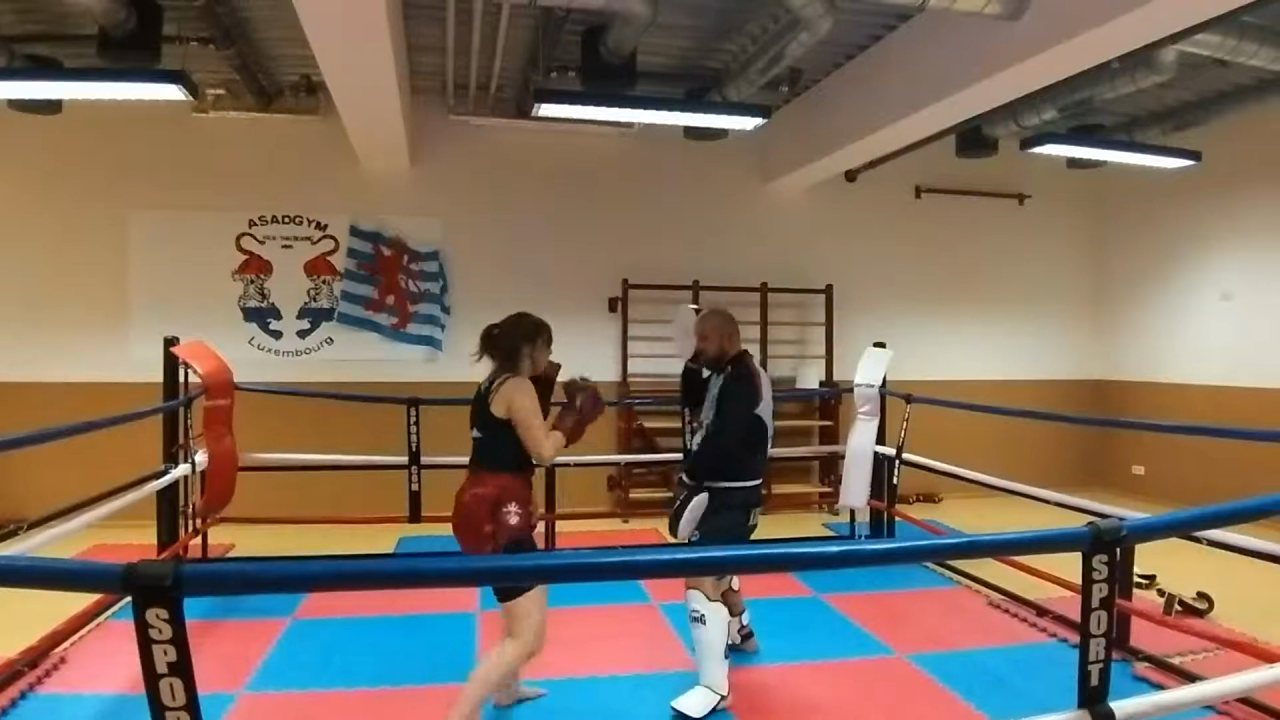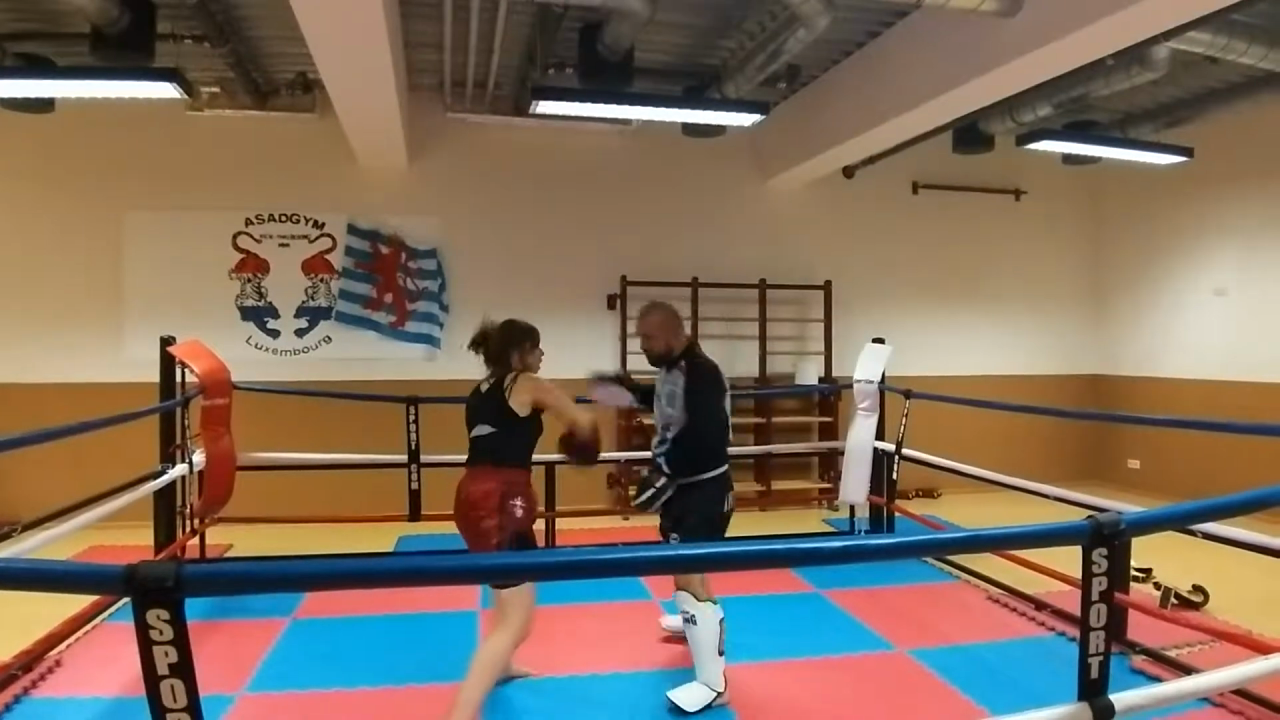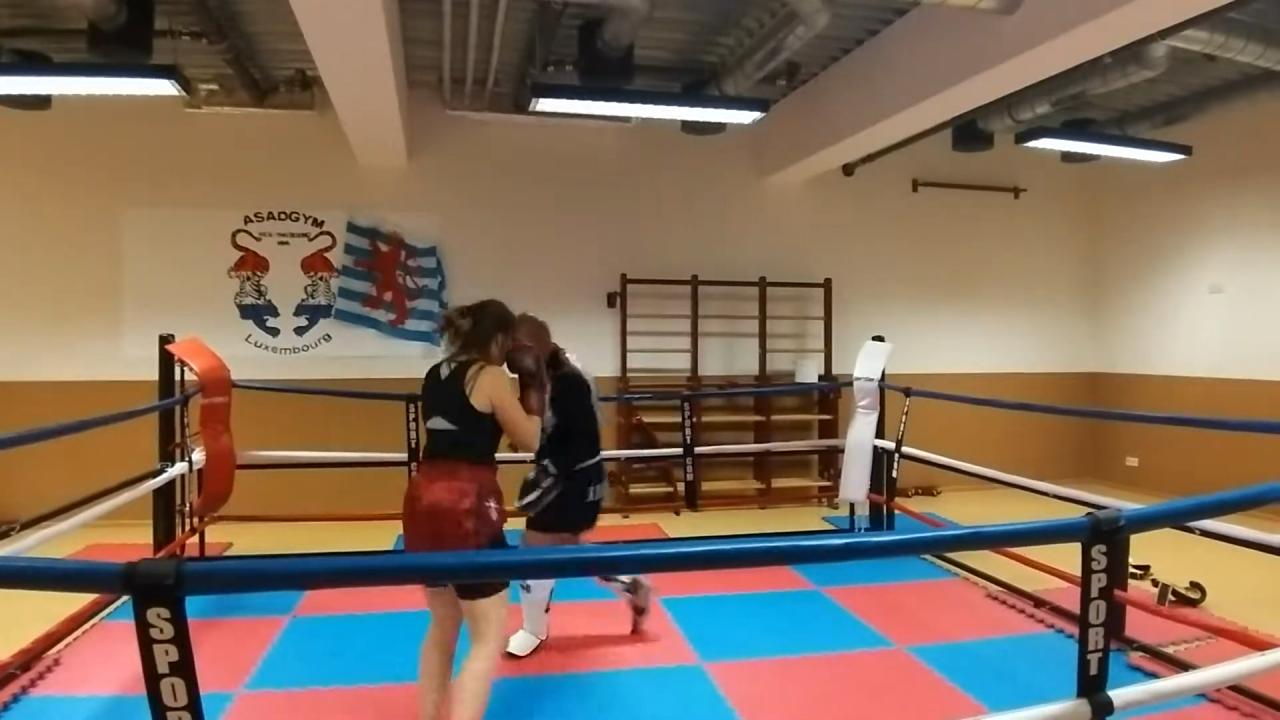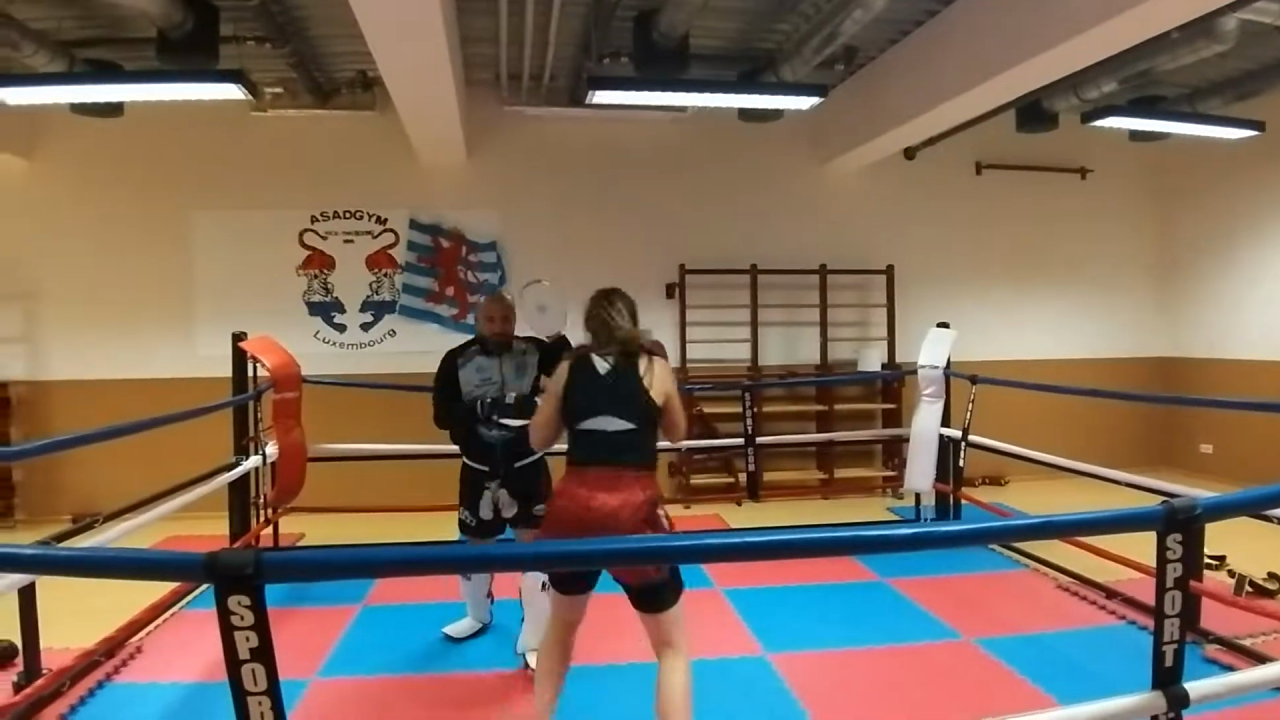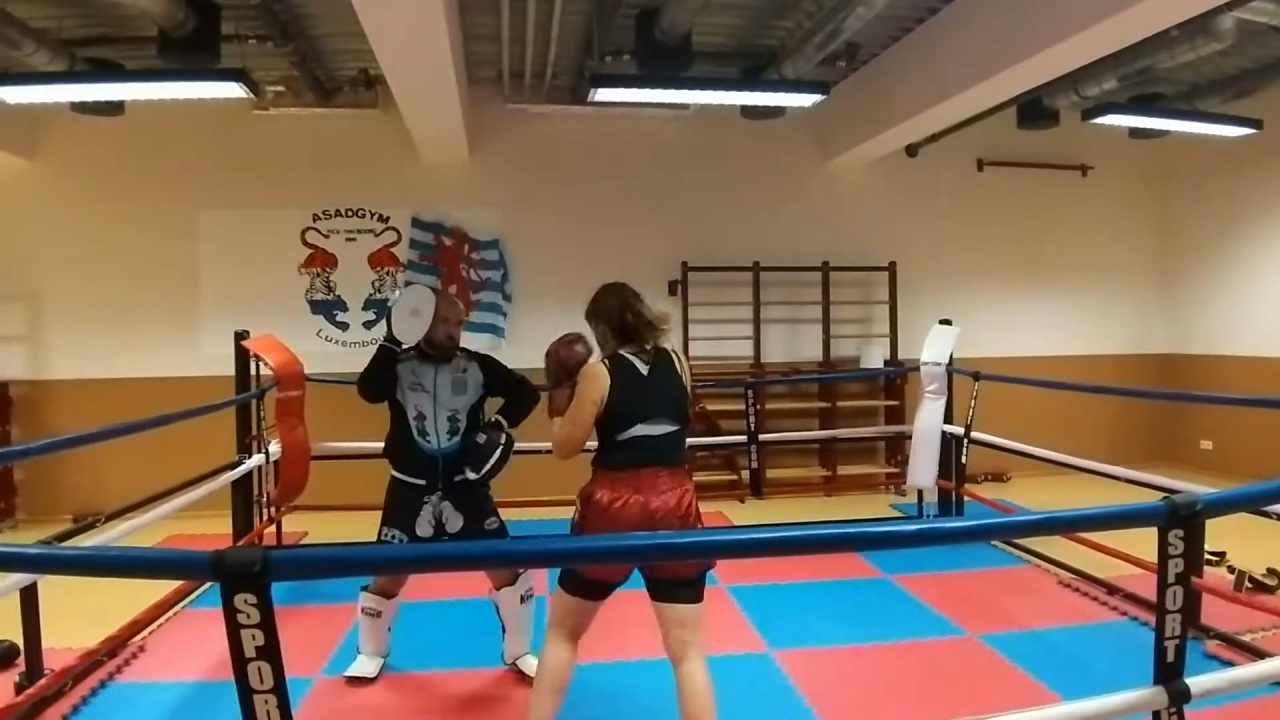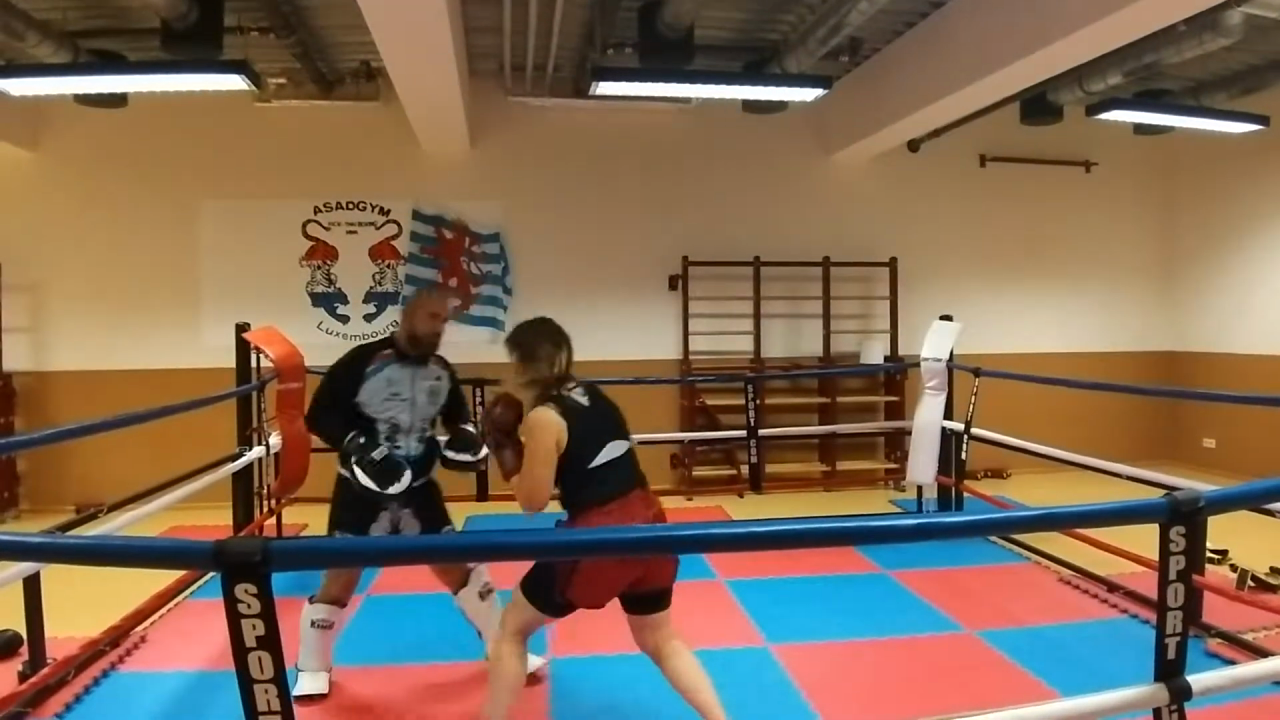
dt=0.7s
person 1, frame 1
left shoulder: (492, 386)
right shoulder: (518, 386)
right elbow: (543, 451)
left wrist: (552, 403)
right wrist: (574, 418)
left hip: (479, 505)
right hip: (500, 509)
left knee: (522, 597)
right knee: (526, 639)
left ankle: (506, 686)
person 1, frame 2
left shoulder: (479, 394)
right shoulder: (529, 384)
right elbow: (583, 421)
right wrist: (587, 430)
left hip: (476, 496)
right hip: (503, 502)
left knee: (517, 594)
right knee: (516, 621)
left ankle: (500, 665)
person 1, frame 3
left shoulder: (436, 375)
right shoulder: (490, 377)
right elbow: (528, 441)
right wrist: (534, 390)
left hip: (426, 498)
right hip: (468, 505)
left knee: (445, 621)
right knee: (489, 640)
person 1, frame 4
left shoulder: (569, 371)
right shoulder: (654, 368)
left elbow: (540, 439)
right elbow: (677, 432)
left hip: (572, 508)
right hip: (633, 512)
left knee: (562, 624)
right knee: (672, 649)
person 1, frame 5
left shoulder: (598, 373)
right shoulder: (675, 363)
left elbow: (564, 447)
left wrist: (560, 394)
left hip: (611, 509)
right hip: (674, 510)
left knee: (563, 632)
right knee: (687, 651)
person 1, frame 6
left shoulder: (543, 419)
right shoulder: (596, 394)
left elbow: (534, 502)
left wrist: (504, 454)
right hip: (648, 526)
left knee: (512, 630)
right knee: (663, 643)
person 2, frame 1
left shoulder: (743, 379)
right shoulder: (724, 374)
left elbow: (722, 438)
right elbow: (694, 403)
left wrist: (687, 477)
right wrist: (692, 364)
left hip: (732, 496)
right hip: (717, 490)
left knee: (701, 579)
left ankle: (714, 687)
right ankle: (740, 633)
person 2, frame 2
left shoulder: (702, 372)
right shoulder: (672, 366)
left elbow: (708, 436)
left wrist: (664, 467)
right wrist: (627, 389)
left hip: (703, 487)
right hip: (684, 483)
left knee: (690, 575)
left ankle: (712, 682)
right ankle: (694, 623)
person 2, frame 3
left shoulder: (566, 380)
right shoulder: (551, 373)
left elbow: (583, 436)
left wrist: (549, 470)
left hip: (574, 478)
right hip: (576, 475)
left knee: (535, 547)
right knee: (568, 544)
left ankle: (533, 630)
right ankle: (633, 588)
person 2, frame 4
left shoulder: (532, 351)
right shoulder: (456, 360)
right elbow: (443, 416)
left wrist: (556, 336)
right wrist: (488, 407)
left hip: (526, 467)
right hip: (479, 471)
right knee: (477, 546)
left ankle: (534, 644)
right ankle: (478, 615)
person 2, frame 5
left shoulder: (478, 366)
right shoulder: (398, 363)
left elbow: (526, 393)
right elbow: (368, 391)
left wrist: (498, 427)
right wrist: (393, 341)
left hip: (465, 485)
right hip: (410, 488)
left knee: (505, 565)
right knee: (388, 574)
left ankle: (519, 651)
right ankle: (372, 652)
person 2, frame 6
left shoulder: (441, 371)
right shoulder: (360, 363)
left elbow: (454, 416)
right elbow: (318, 417)
left wrist: (465, 437)
right wrist: (355, 443)
left hip: (418, 488)
right hip: (362, 491)
left knee: (459, 570)
right knee: (338, 581)
right ankle: (312, 669)
